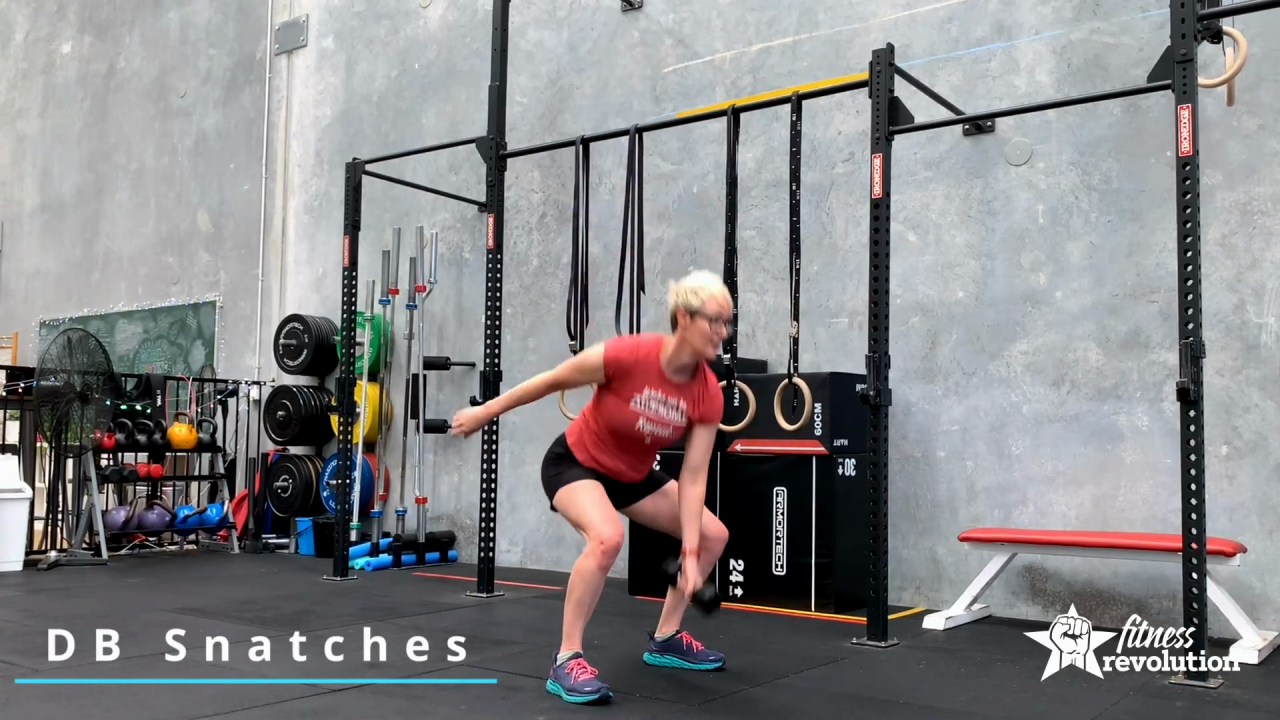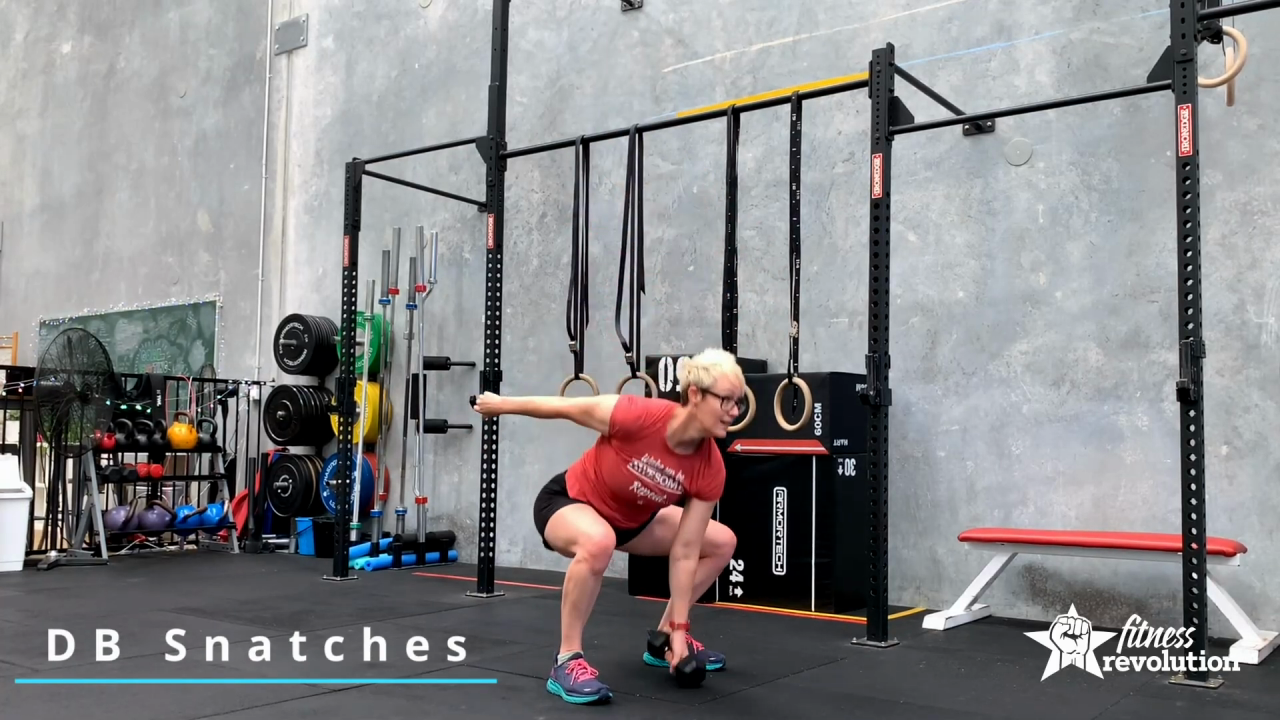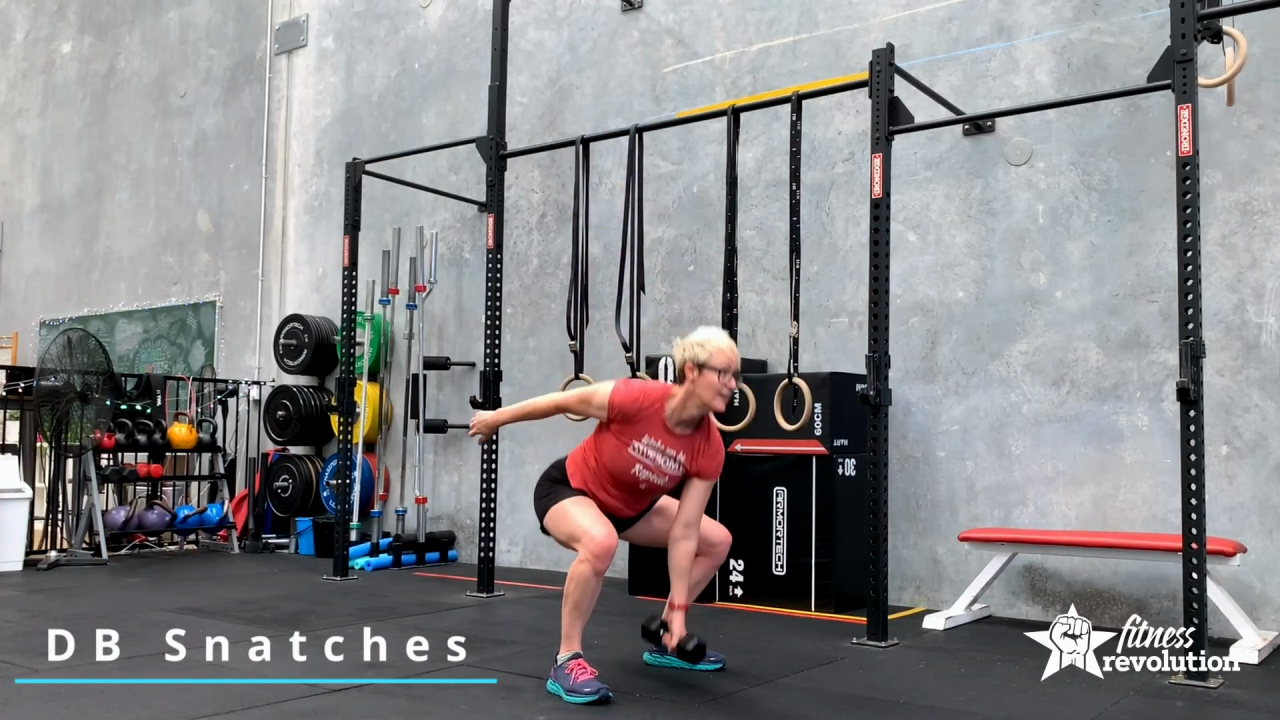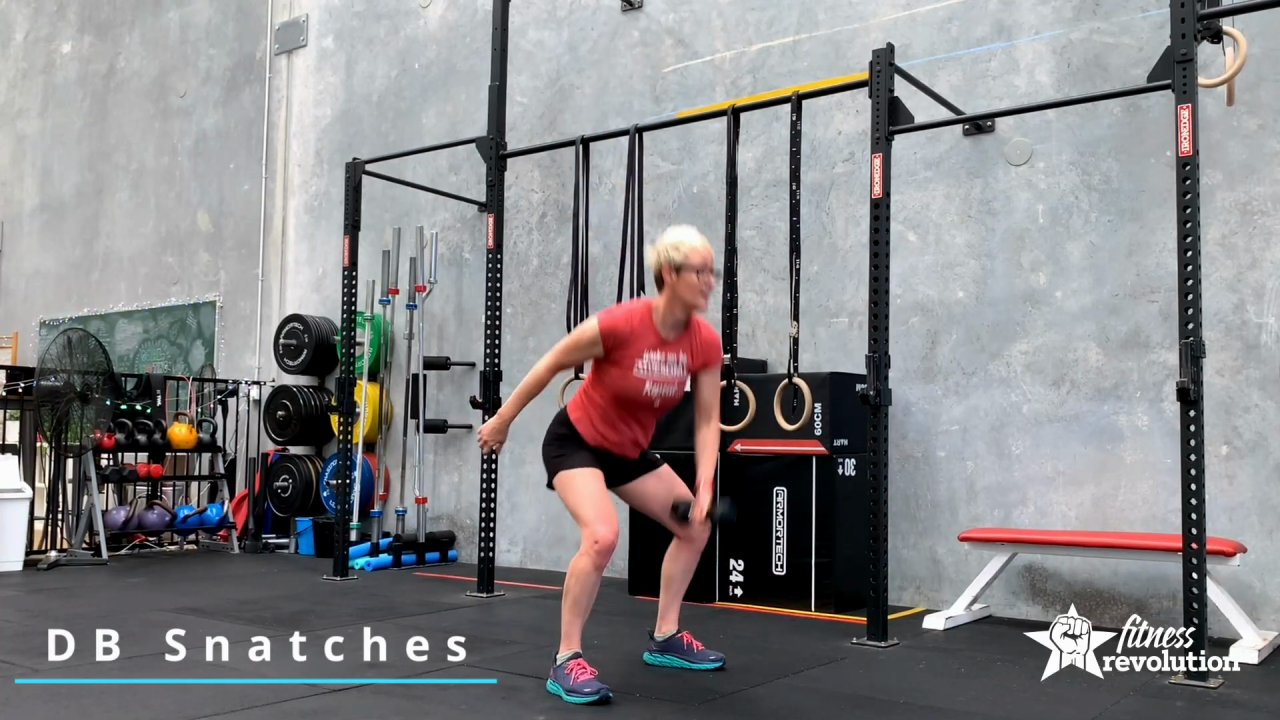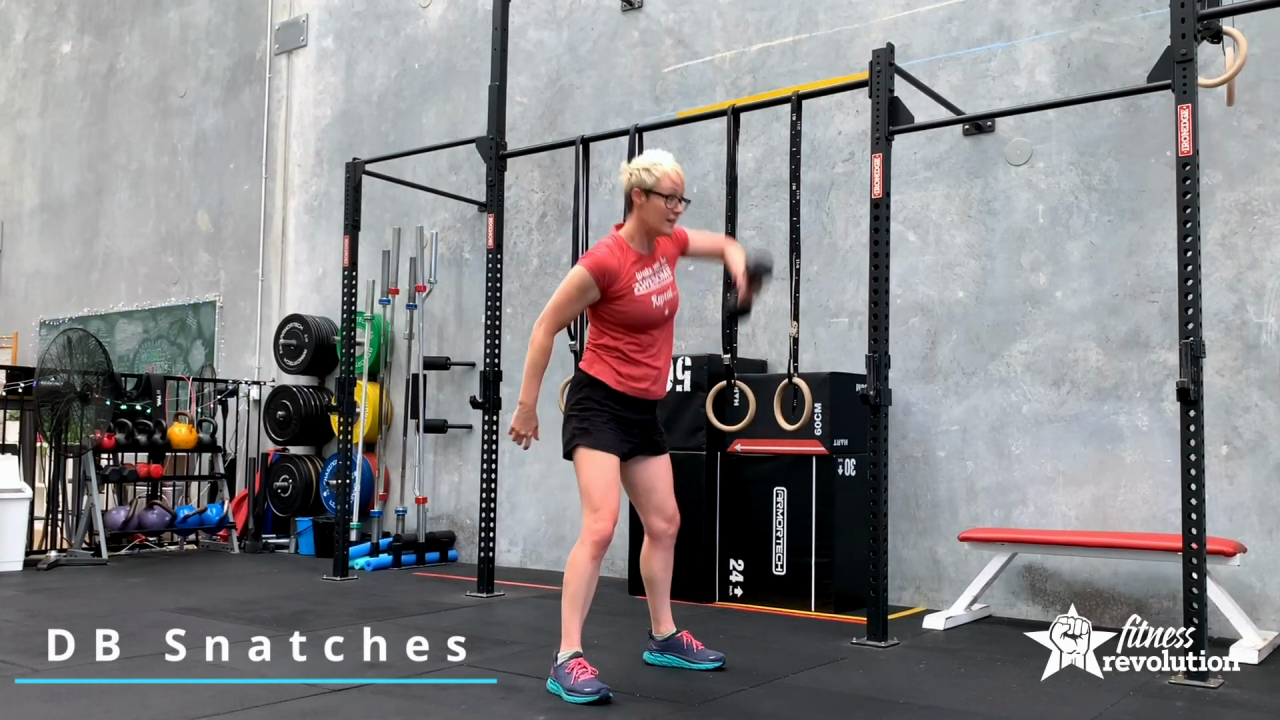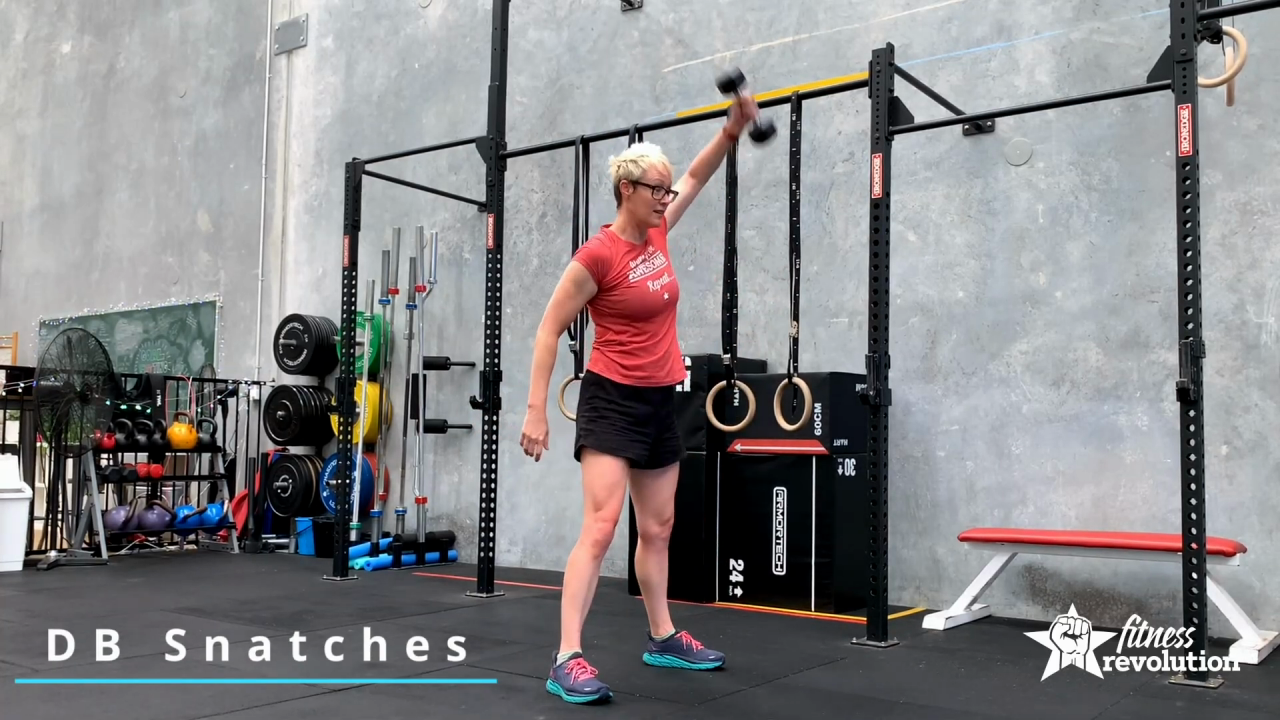
dt=0.2s
person 1, frame 1
left shoulder: (709, 398)
right shoulder: (627, 355)
left elbow: (692, 481)
right elbow: (551, 381)
left wrist: (690, 554)
right wrist: (486, 411)
left hip: (635, 478)
right hip: (575, 466)
left knee: (714, 537)
right knee: (608, 537)
left ankle: (665, 636)
right ankle: (567, 659)
person 1, frame 2
left shoulder: (709, 470)
right shoulder: (635, 416)
left elbow: (685, 551)
right elbow: (564, 407)
left wrist: (678, 627)
right wrist: (501, 404)
right hip: (566, 502)
left knee: (722, 543)
right knee: (598, 542)
left ankle: (663, 638)
right ankle: (568, 660)
person 1, frame 3
left shoulder: (709, 447)
right shoulder: (632, 400)
left elbow: (683, 532)
right elbow: (559, 402)
left wrist: (677, 611)
right wrist: (496, 418)
right hip: (566, 490)
left knee: (717, 541)
right knee: (600, 543)
left ankle: (665, 641)
right ankle: (567, 660)
person 1, frame 4
left shoulder: (705, 341)
right shoulder: (616, 325)
left elbow: (707, 428)
right elbow: (550, 367)
left wrist: (704, 493)
right wrist: (501, 421)
left hip: (631, 452)
right hip: (575, 444)
left knee: (695, 525)
right knee: (602, 536)
left ankle: (666, 636)
right ankle: (567, 658)
person 1, frame 5
left shoulder: (667, 242)
right shoulder: (603, 261)
left elbow: (718, 243)
right elbow: (546, 328)
left wrist: (738, 263)
right wrist: (526, 404)
left hip: (644, 407)
right hip: (599, 401)
left knee: (663, 524)
right knee: (600, 527)
left ankle: (664, 637)
right ankle: (568, 660)
person 1, frame 6
left shoulder: (656, 233)
right shoulder: (596, 255)
left elbow: (698, 173)
right elbow: (549, 330)
left wrist: (733, 126)
right wrist: (535, 408)
left hip: (660, 401)
right hip: (610, 401)
left knee: (657, 529)
right knee: (600, 528)
left ankle: (662, 637)
right ankle: (566, 660)
